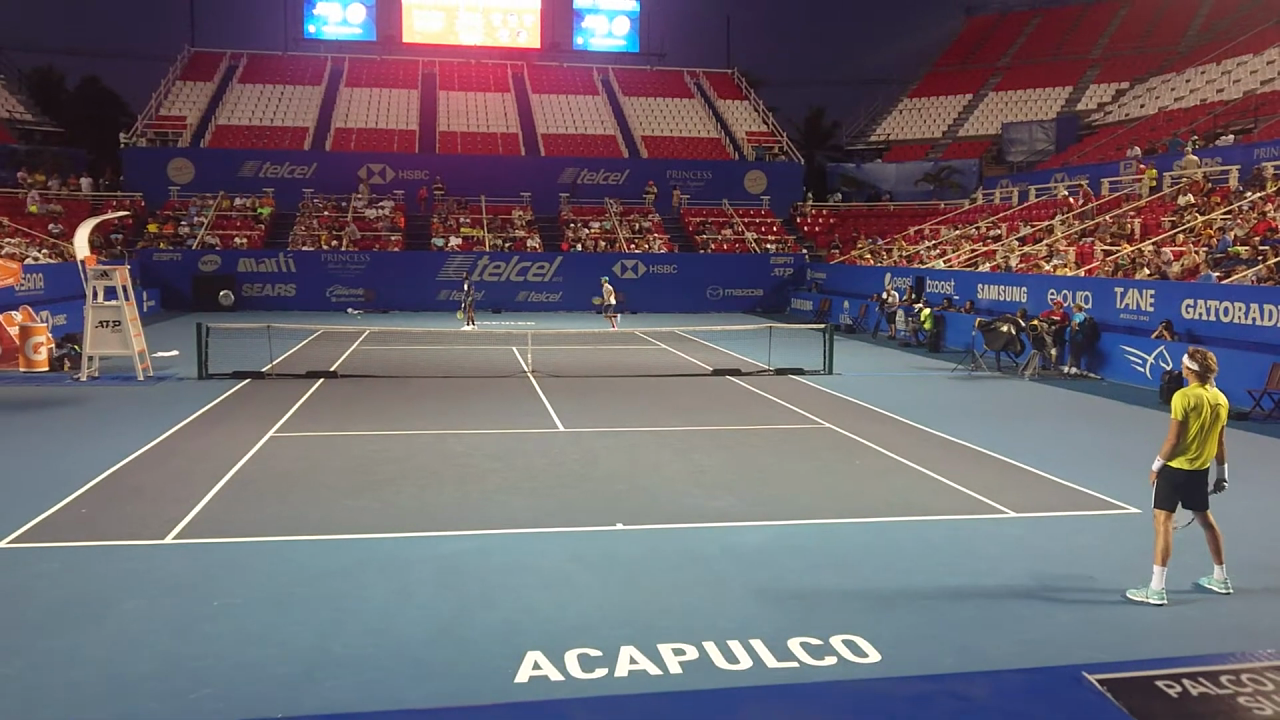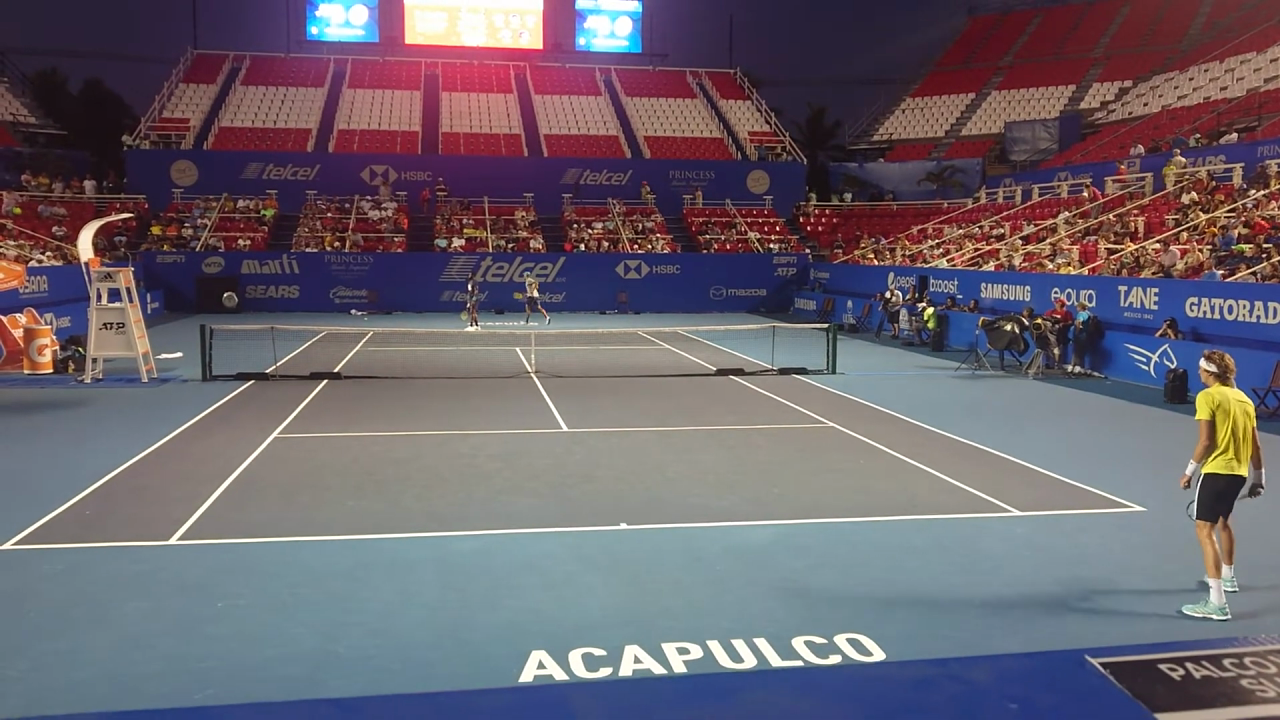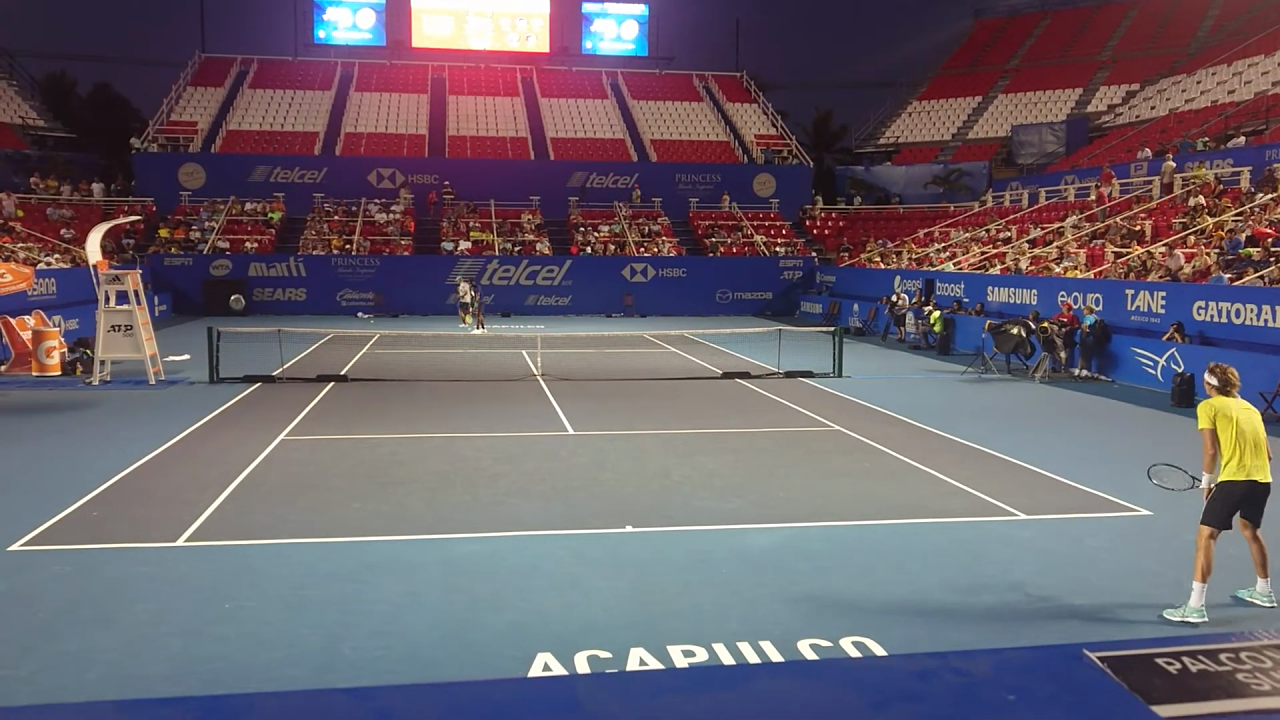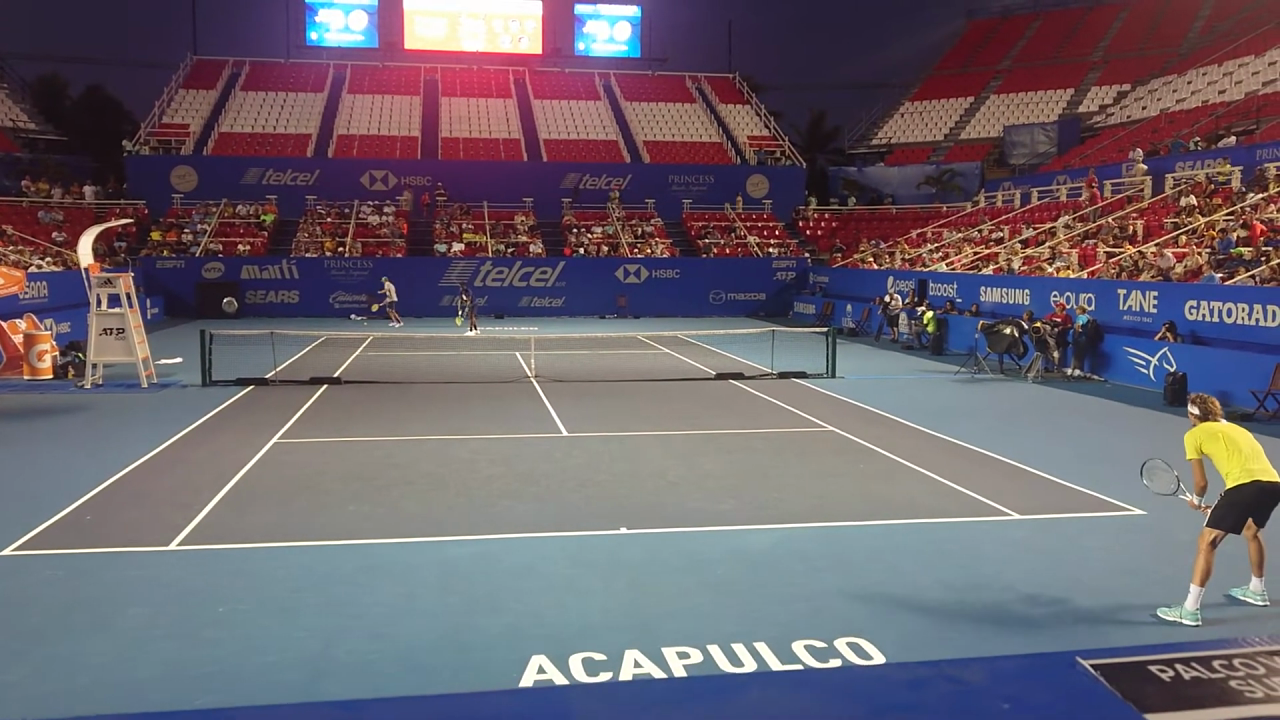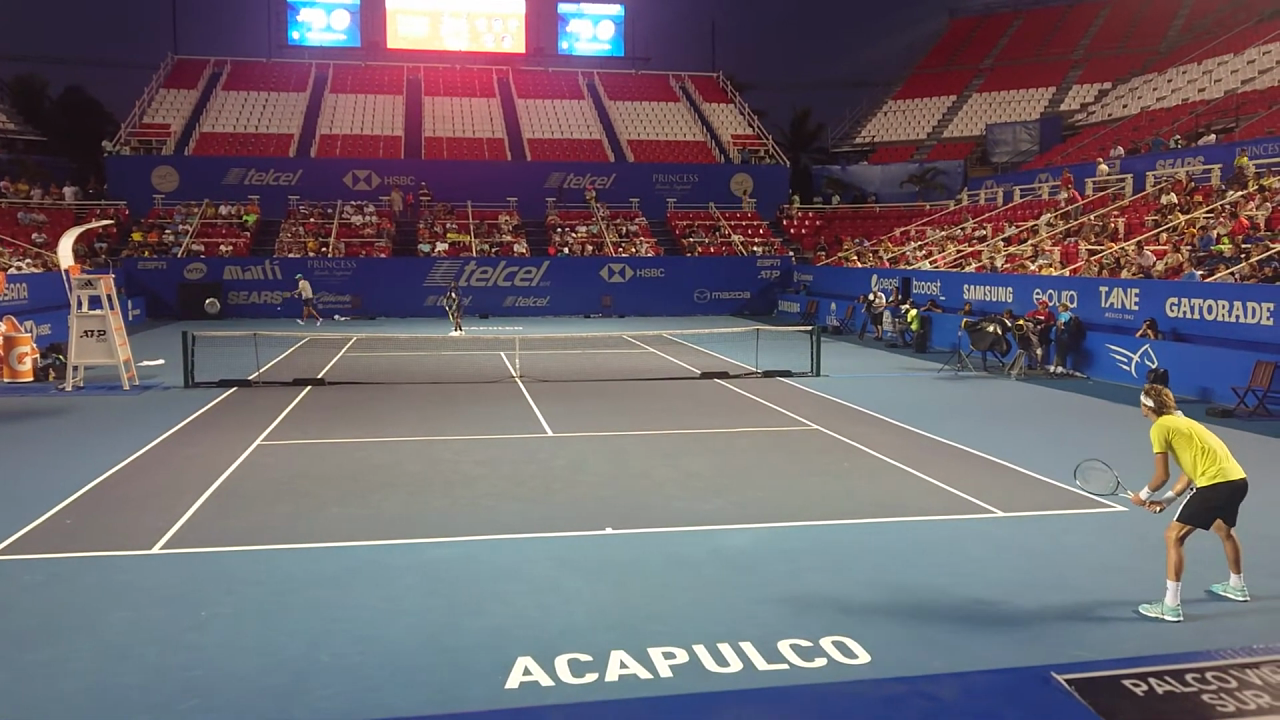
dt=1s
person 1, frame 1
left shoulder: (1184, 396)
right shoulder: (1221, 399)
left elbow: (1173, 440)
right elbow: (1220, 442)
left wrist: (1156, 466)
right wrist: (1222, 474)
left hip: (1175, 468)
right hip: (1200, 470)
left knee: (1163, 522)
right knee: (1205, 520)
left ankle: (1157, 589)
right ankle: (1221, 578)
person 1, frame 2
left shoulder: (1208, 396)
right shoulder: (1244, 399)
left elbow: (1205, 442)
right elbow: (1255, 445)
left wrist: (1189, 471)
right wrist: (1258, 478)
left hip: (1216, 471)
right hip: (1239, 473)
left knee: (1205, 532)
right knee: (1223, 523)
left ankle: (1217, 603)
right ankle: (1227, 577)
person 1, frame 3
left shoulder: (1208, 406)
right shoulder: (1249, 408)
left elbow: (1211, 452)
right elbow: (1267, 454)
left wrist: (1207, 483)
left hip: (1235, 479)
right hip: (1263, 480)
left knee: (1206, 537)
right knee: (1250, 532)
left ankle: (1195, 607)
right ankle: (1264, 591)
person 1, frame 4
left shoulder: (1194, 435)
right shoulder: (1236, 429)
left elbow: (1201, 482)
left wrist: (1197, 501)
right wrist: (1222, 507)
left hip: (1245, 486)
left knee: (1207, 542)
right knee: (1251, 531)
left ankle: (1190, 610)
right ankle: (1257, 590)
person 1, frame 5
left shoulder: (1160, 427)
right shoulder: (1183, 422)
left elbow: (1162, 476)
left wrist: (1143, 495)
right wrist: (1165, 501)
left hip: (1215, 485)
right hip: (1238, 480)
left knee: (1174, 537)
right knee: (1224, 530)
left ankle: (1171, 606)
right ankle: (1237, 586)
